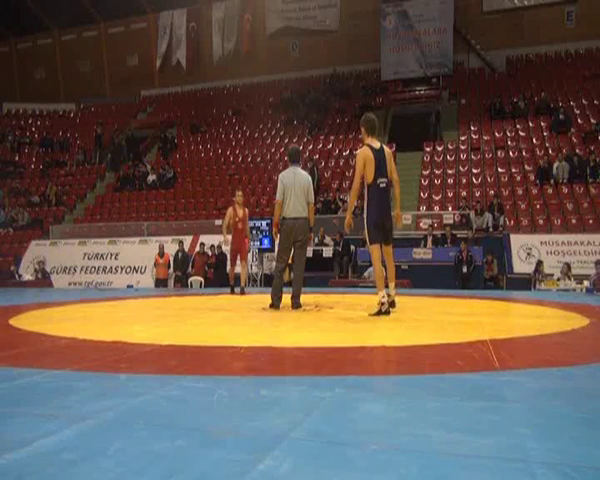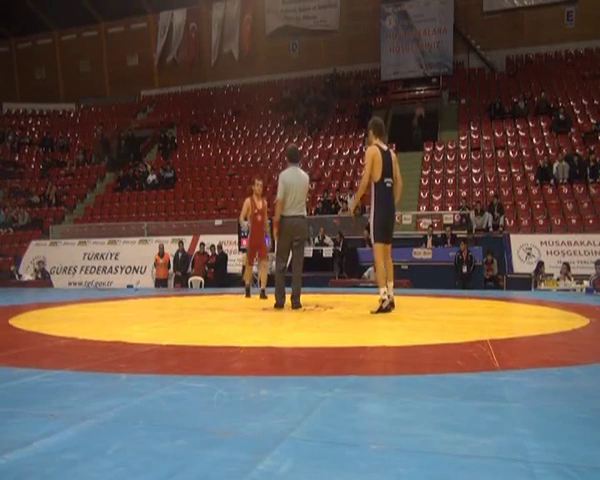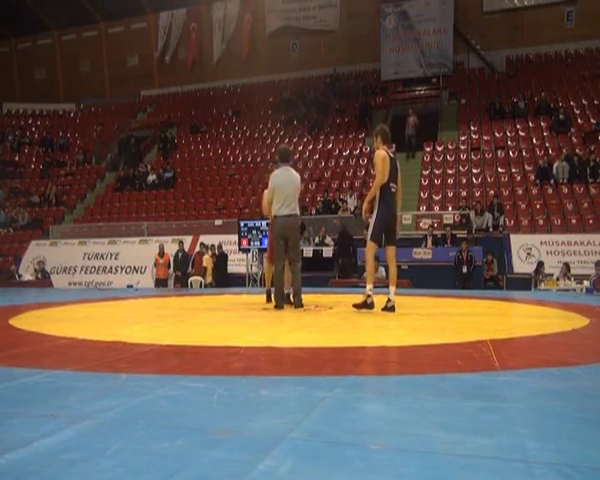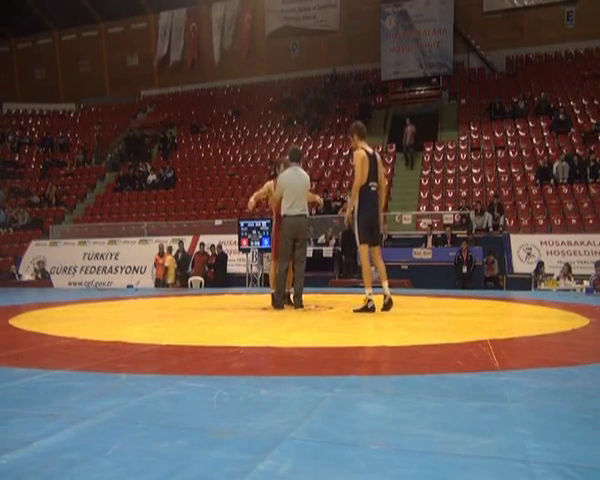
dt=1s
person 1, frame 1
left shoulder: (363, 152)
right shoulder: (387, 150)
left elbow: (356, 185)
right elbow: (396, 181)
left wrist: (349, 214)
right wrist: (398, 209)
left hip: (372, 209)
right hip: (387, 208)
left knee: (376, 257)
right knee: (388, 254)
left ankle: (383, 303)
right ankle: (391, 296)
person 1, frame 2
left shoulder: (371, 150)
right shoulder: (391, 153)
left elbow: (365, 179)
right elbow: (399, 183)
left wrist: (356, 201)
left hip: (378, 206)
right hip: (390, 207)
left knee: (378, 254)
right knee: (387, 254)
left ankle: (384, 300)
right ankle: (390, 297)
person 1, frame 3
left shoulder: (380, 154)
right shoulder: (395, 160)
left elbow: (379, 180)
left wrist: (366, 201)
left hip: (382, 208)
right hip: (392, 210)
left knee: (370, 252)
right knee: (391, 257)
left ankle: (369, 296)
right ankle: (391, 301)
person 1, frame 4
left shoulder: (359, 153)
right shoulder: (376, 155)
left elbow: (358, 181)
right elbow: (383, 185)
left wrist: (349, 207)
left hip: (362, 207)
right hip: (374, 208)
left knee: (364, 254)
right knee: (377, 254)
left ankle: (369, 300)
right ankle: (387, 294)
person 2, frame 1
left shoulder: (283, 176)
right shoulder: (307, 177)
left elbow: (278, 202)
right elbow: (311, 205)
left wrist: (275, 224)
right wrist: (311, 228)
left hip: (287, 222)
right hip: (302, 223)
left knee: (281, 262)
right knee: (299, 264)
left ankle: (276, 300)
right ankle: (296, 301)
person 2, frame 2
left shoulder: (283, 175)
right shoulder: (305, 177)
left elbow: (279, 201)
left wrist: (275, 223)
left hip: (285, 221)
right hip: (300, 221)
left knee: (281, 262)
right knee: (297, 263)
left ankle: (280, 300)
right ankle: (296, 300)
person 2, frame 3
left shoulder: (274, 176)
right shoulder: (297, 176)
left elbow: (269, 201)
left wrist: (270, 213)
left hip: (278, 220)
right hip: (293, 220)
left knee: (279, 262)
right knee: (295, 261)
left ankle: (279, 300)
right ankle: (297, 299)
person 2, frame 4
left shoulder: (283, 176)
right shoulder: (306, 176)
left elbow: (276, 199)
left wrist: (273, 205)
left hip: (288, 220)
right hip: (302, 220)
left knee: (283, 261)
right knee: (300, 261)
left ankle: (279, 299)
right ankle: (298, 299)
person 3, frame 1
left shoulder: (246, 211)
right shoulder: (230, 210)
right elbow: (225, 226)
left wrist: (248, 239)
right wrist: (225, 237)
left hip: (243, 241)
right hip: (234, 241)
left knee: (244, 264)
right knee: (233, 266)
left ankle: (242, 287)
right ankle: (232, 284)
person 3, frame 2
left shoulder: (264, 202)
right shoulder: (248, 201)
right elbow: (241, 218)
left wrist: (268, 235)
right wrist: (243, 224)
left hip: (262, 237)
right hip: (252, 237)
left knee: (264, 263)
right knee: (249, 264)
left ankle: (263, 290)
right ankle: (247, 284)
person 3, frame 3
right shoulder: (268, 192)
right elbow: (266, 211)
right hip: (274, 228)
left knee: (287, 262)
right knee: (270, 262)
left ankle: (287, 295)
right ankle: (268, 290)
person 3, frame 4
right shoulder: (271, 184)
right elbow: (258, 195)
left wrist: (315, 197)
right wrist: (252, 199)
right hip: (278, 224)
left knee: (289, 262)
right knee: (275, 261)
left ankle: (287, 294)
right ankle: (274, 295)
